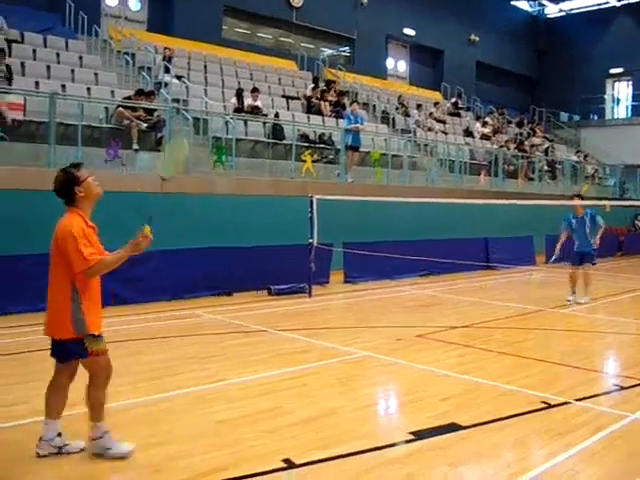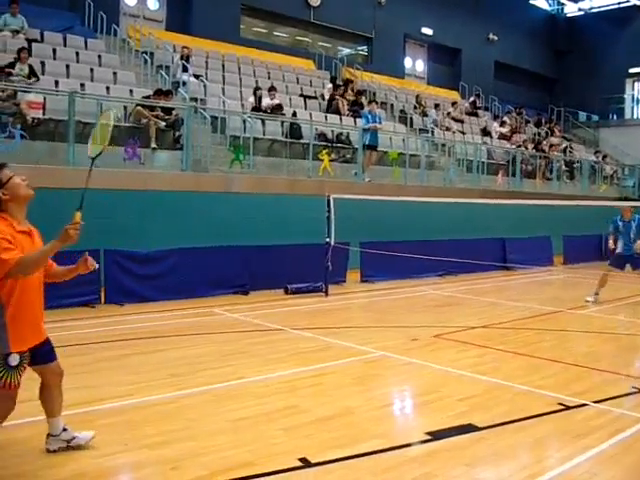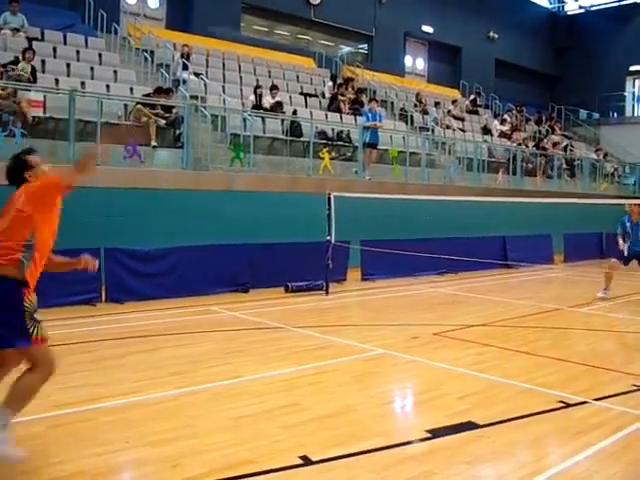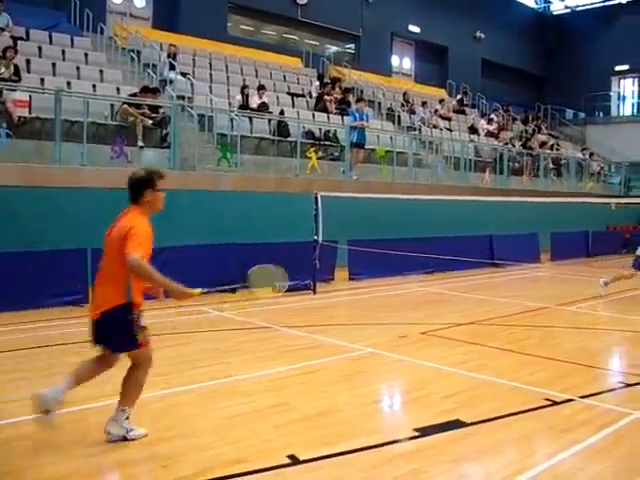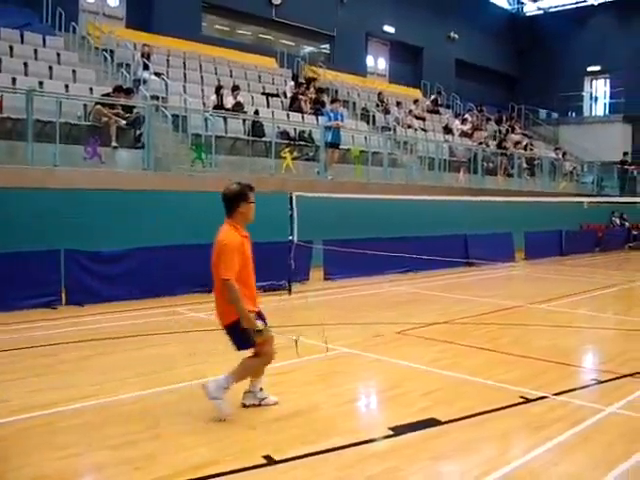
dt=0.5s
person 1, frame 1
left shoulder: (82, 224)
right shoulder: (71, 226)
left elbow: (101, 260)
right elbow: (91, 269)
left wrist: (134, 248)
right wrist: (130, 250)
left hip: (72, 316)
right hip: (73, 318)
left knee: (63, 375)
right knee: (102, 370)
left ankle: (50, 439)
right ankle: (99, 437)
person 1, frame 2
left shoulder: (30, 231)
left elbow: (49, 273)
left wrist: (78, 268)
right wrist: (58, 243)
left hip: (32, 329)
left knee: (53, 374)
left ankle: (58, 434)
person 1, frame 3
left shoulder: (29, 204)
right shoulder: (39, 191)
left elbow: (42, 260)
right elbow: (78, 171)
left wrist: (75, 263)
right knee: (43, 364)
person 1, frame 4
left shoulder: (126, 220)
right shoulder: (139, 225)
right elbow: (134, 263)
left wrist: (148, 285)
right wrist: (172, 287)
left hip: (106, 302)
right hip: (118, 305)
left knee: (107, 359)
right knee: (142, 360)
left ankle: (53, 395)
right ankle: (119, 423)
person 1, frame 5
left shoulder: (236, 234)
right shoulder: (232, 239)
right elbow: (227, 282)
right wrist: (244, 316)
left hip: (245, 307)
right hip: (239, 311)
left knee: (263, 348)
right knee: (266, 353)
left ankle: (255, 393)
right ankle: (219, 386)
